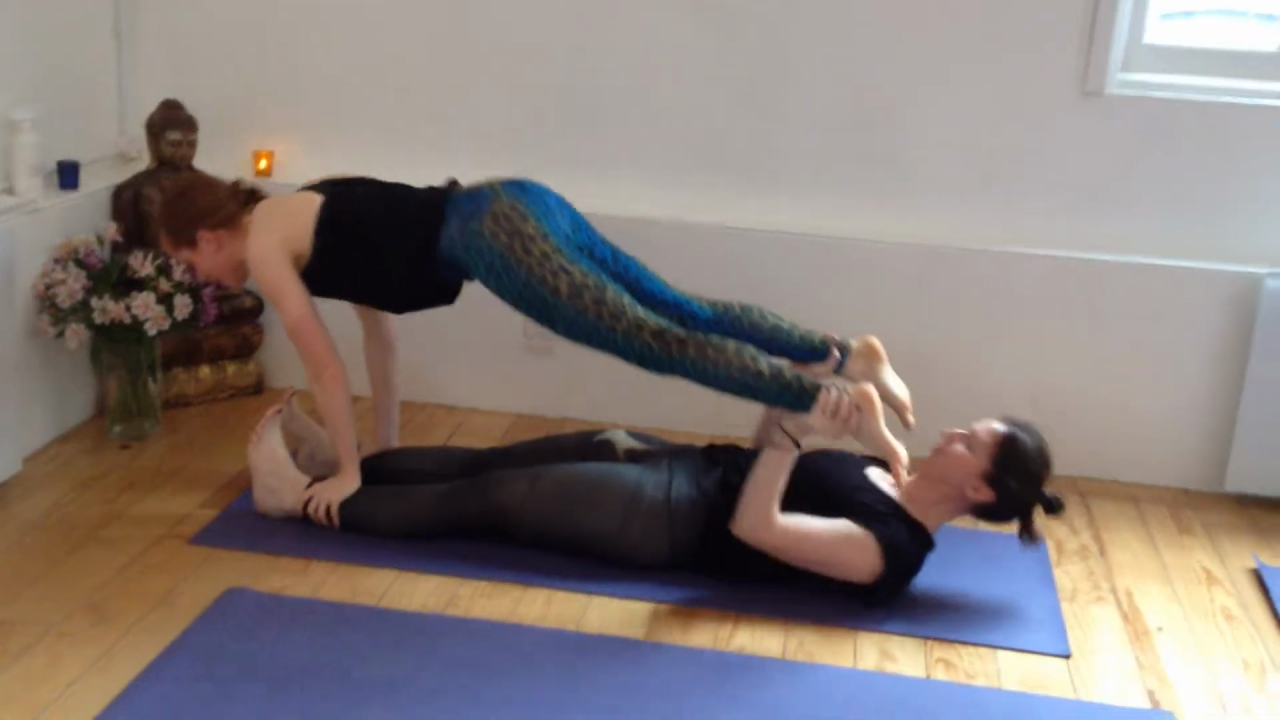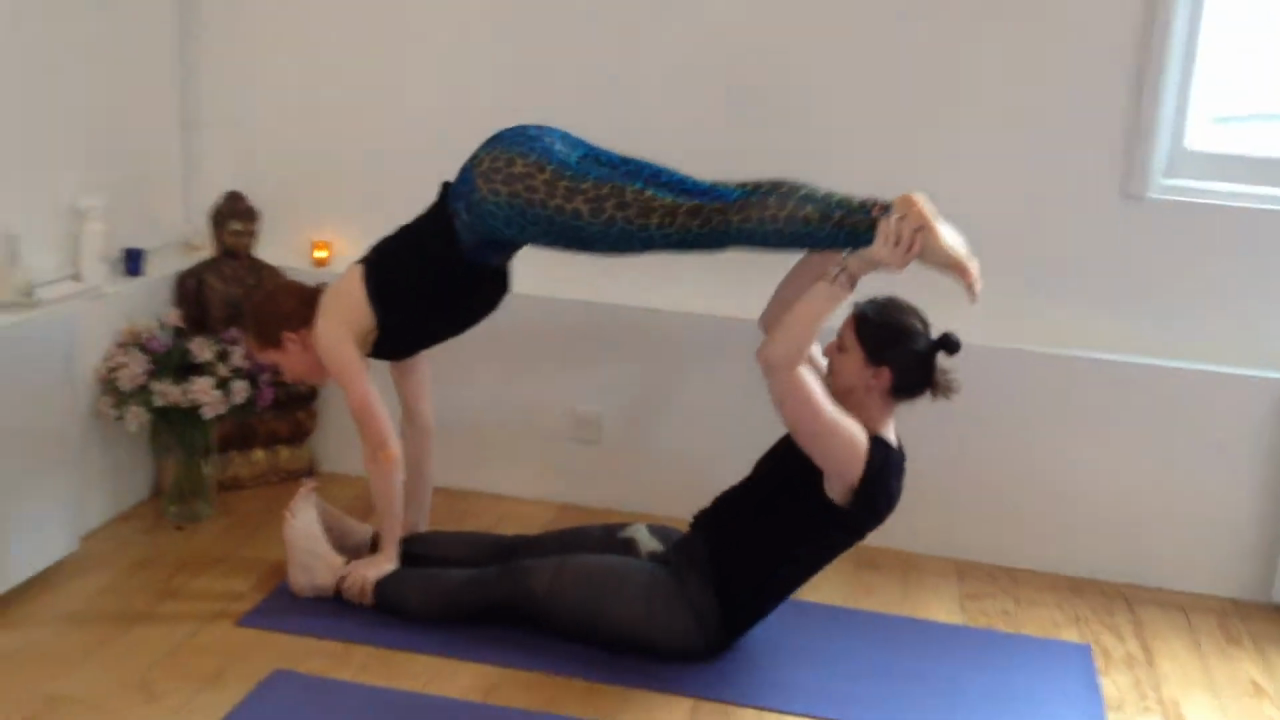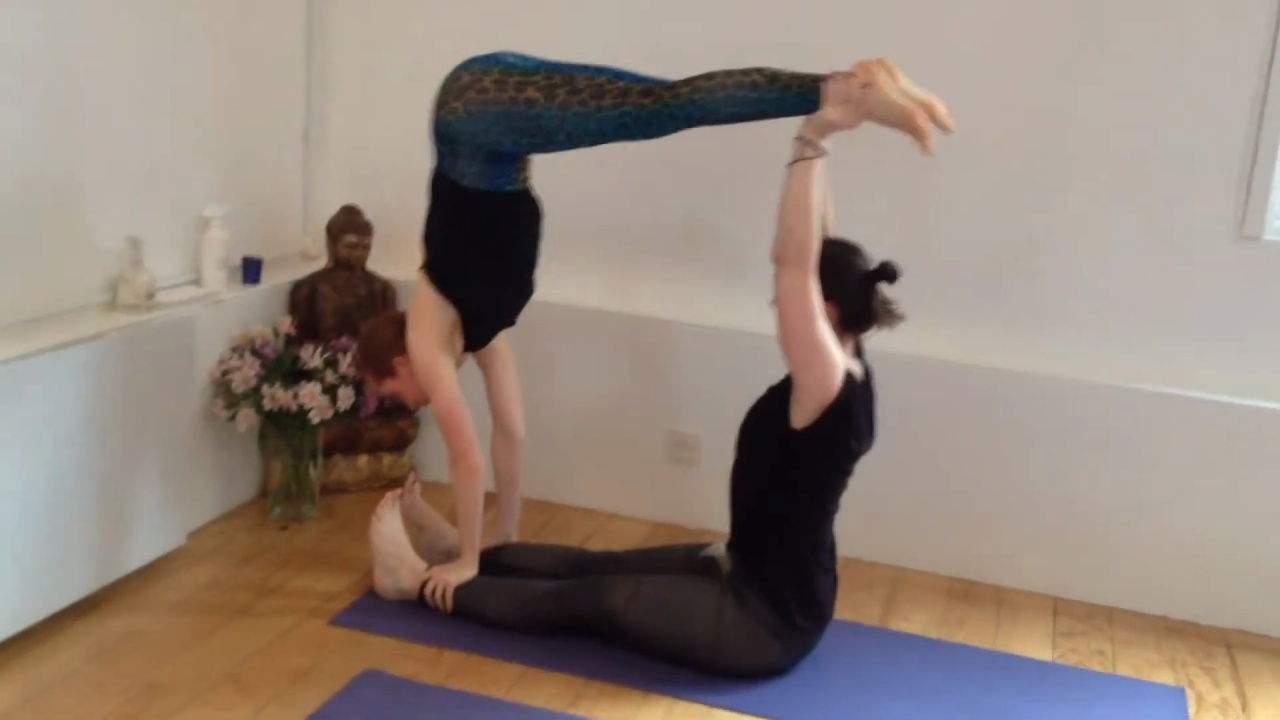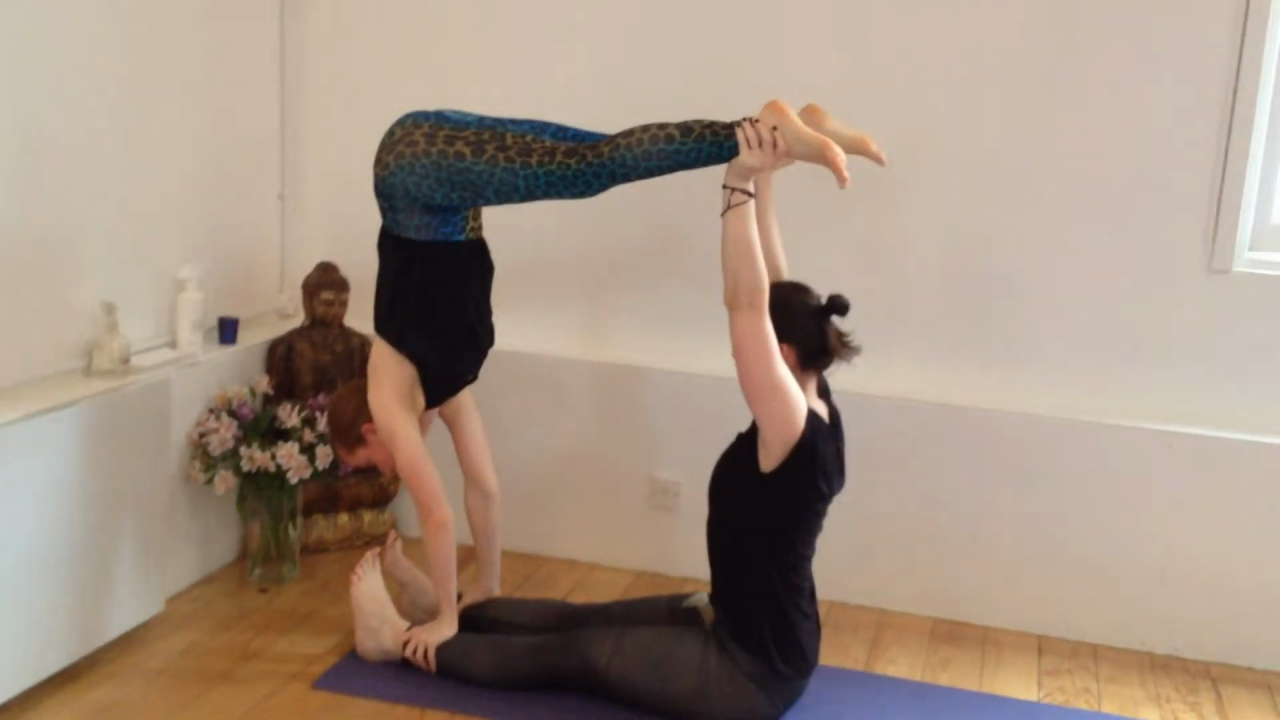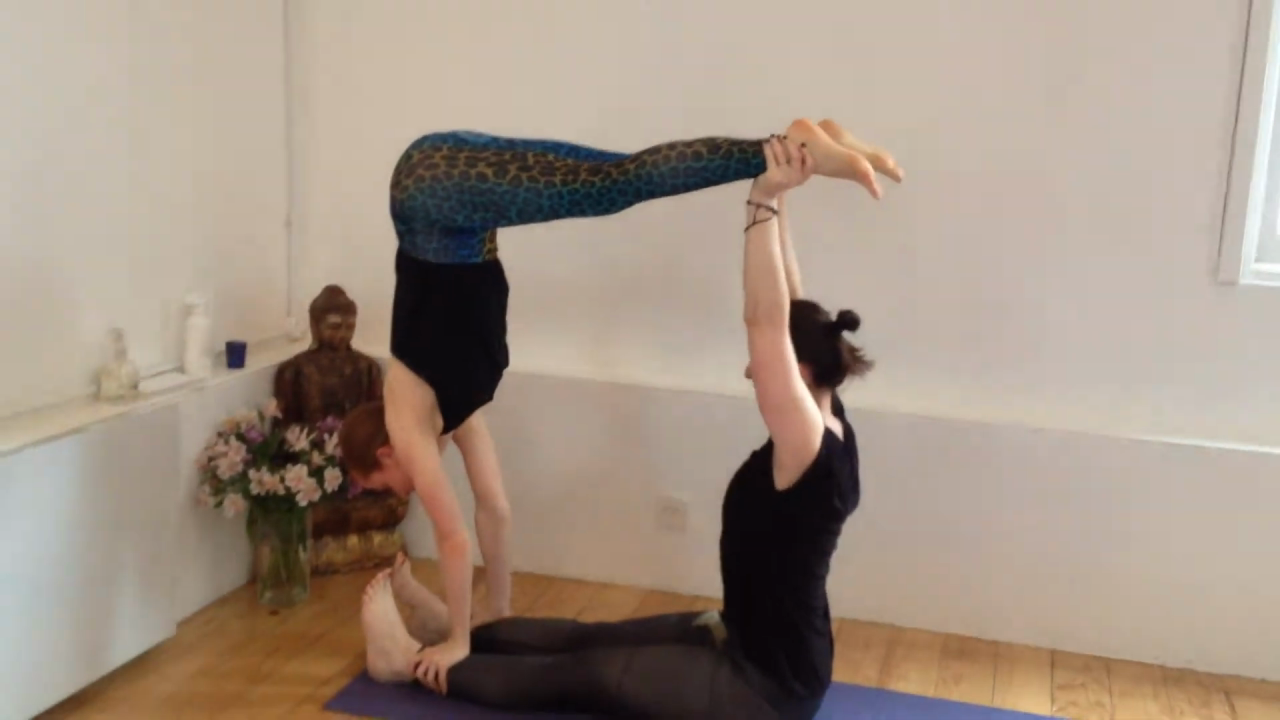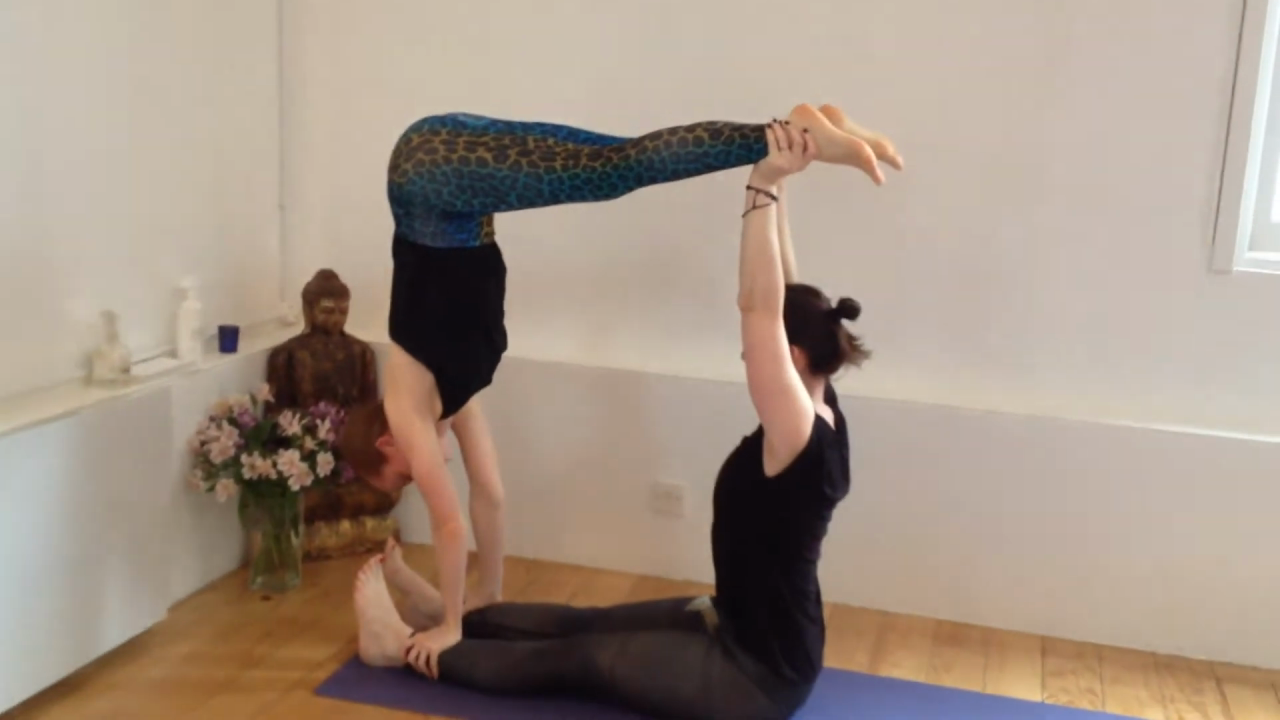
dt=0.7s
person 1, frame 1
left shoulder: (893, 550)
right shoulder: (891, 479)
left elbow: (754, 525)
left wrist: (801, 426)
left hip: (675, 527)
right hip: (687, 469)
left knee: (485, 505)
right knee: (486, 466)
left ankle: (312, 505)
right ankle: (341, 457)
person 1, frame 2
left shoulder: (867, 466)
right shoulder: (849, 423)
left elbow: (776, 360)
right elbow: (777, 325)
left wrist: (852, 270)
right wrist: (834, 248)
left hip: (694, 608)
right hip: (687, 555)
left knee: (514, 584)
right knee: (510, 552)
left ankle: (345, 580)
right ankle: (371, 543)
person 1, frame 3
left shoulder: (829, 389)
right shoulder: (846, 369)
left elbow: (795, 263)
right elbow: (807, 255)
left wrist: (813, 140)
right wrist: (817, 137)
left hip: (767, 622)
right hip: (756, 576)
left knee: (591, 600)
right knee: (594, 567)
left ankle: (423, 583)
person 1, frame 4
left shoulder: (795, 429)
right shoulder: (815, 411)
left elbow: (748, 306)
right elbow: (769, 295)
left wrist: (740, 187)
right wrist: (760, 183)
left hip: (753, 670)
right hip: (742, 626)
left knee: (576, 653)
right knee: (579, 620)
left ankle: (406, 640)
person 1, frame 5
left shoulder: (809, 448)
right shoulder: (829, 430)
left elbow: (767, 324)
right elbow: (787, 317)
left wrist: (763, 203)
right wrist: (772, 201)
right hip: (755, 642)
right knee: (591, 639)
left ankle: (414, 661)
right ankle: (451, 631)
person 1, frame 6
left shoulder: (800, 435)
right shoulder: (822, 416)
left elbow: (761, 311)
right elbow: (780, 301)
left wrist: (764, 189)
right wrist: (771, 188)
right hip: (747, 630)
left knee: (577, 658)
right knee: (584, 624)
left ankle: (408, 647)
person 2, frame 1
left shoulder: (260, 246)
right shoulder: (303, 221)
left elbow: (326, 368)
right elbow: (381, 334)
left wrist: (346, 471)
right wrist: (384, 443)
left hip: (497, 229)
right hip: (519, 201)
left knee: (660, 341)
right knee: (678, 312)
left ankle: (836, 394)
right ankle: (846, 355)
person 2, frame 2
left shoulder: (331, 331)
right shoulder: (371, 309)
left elbow: (385, 451)
right elbow: (421, 424)
left wrist: (387, 553)
right wrist: (415, 529)
left hip: (509, 183)
right hip: (527, 157)
left knee: (701, 219)
right knee: (718, 205)
left ankle: (889, 225)
right ankle: (890, 212)
person 2, frame 3
left shoulder: (427, 341)
right shoulder: (470, 321)
left elbow: (467, 458)
right elbow: (510, 434)
left wrist: (467, 561)
right wrist: (503, 537)
left knee: (664, 106)
left ankle: (839, 89)
person 2, frame 4
left shoulder: (389, 403)
right shoulder: (436, 381)
left elbow: (436, 514)
right elbow: (485, 486)
left wrist: (446, 618)
right wrist: (486, 587)
left knee: (591, 167)
person 2, frame 5
left shoulder: (408, 423)
right shoulder: (447, 403)
left elbow: (454, 539)
right elbow: (495, 509)
left wrist: (457, 641)
right wrist: (497, 608)
left knee: (615, 183)
person 2, frame 6
left shoulder: (408, 409)
right shoulder: (440, 389)
left elbow: (449, 523)
right elbow: (489, 494)
left wrist: (450, 626)
right wrist: (488, 595)
left knee: (615, 167)
